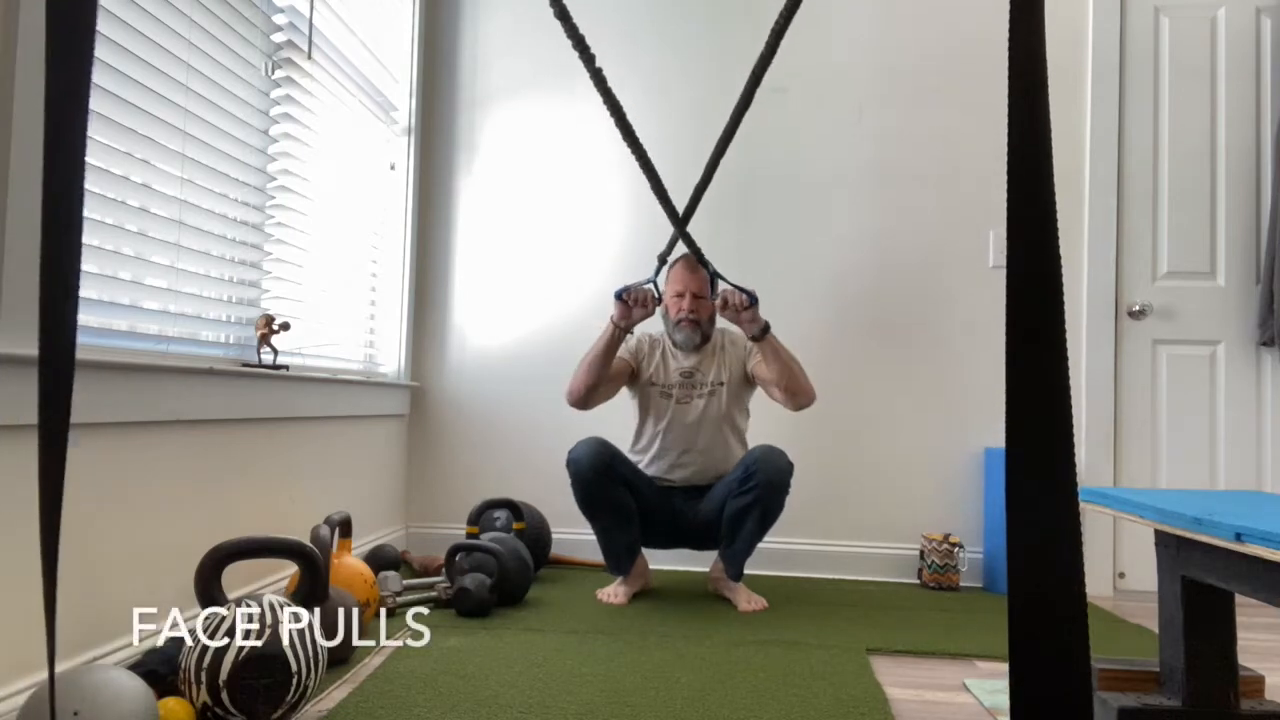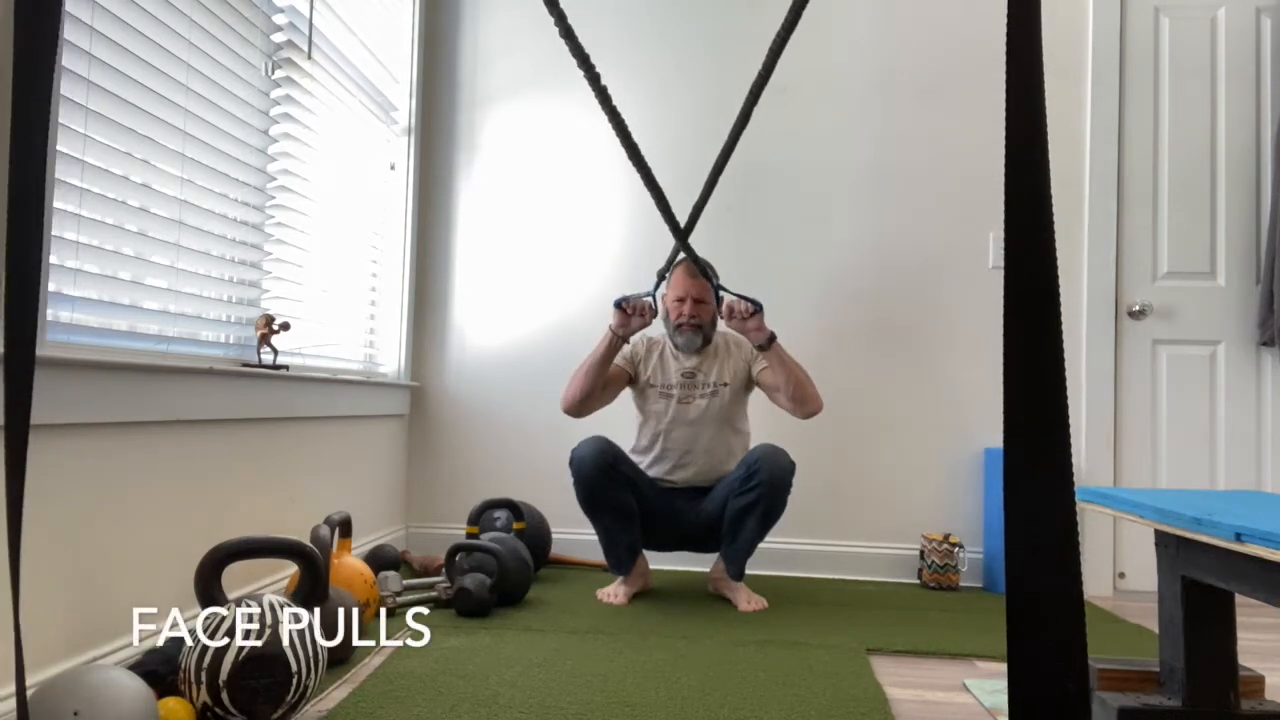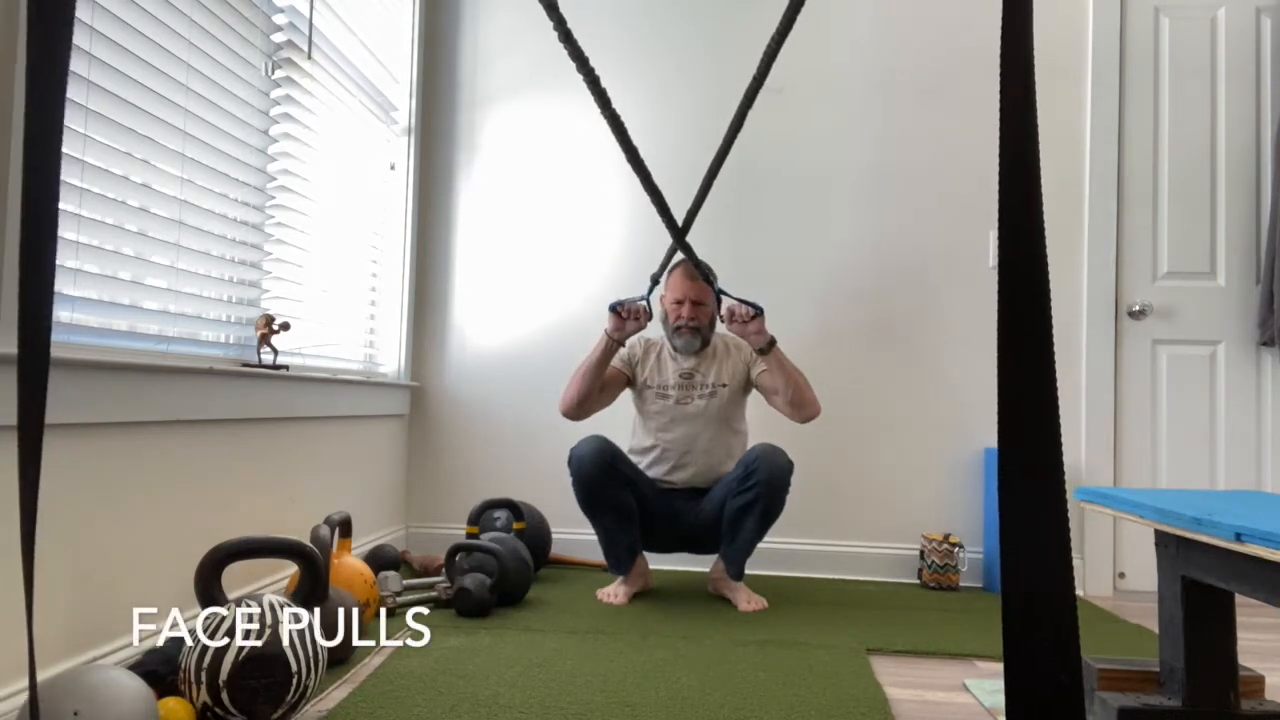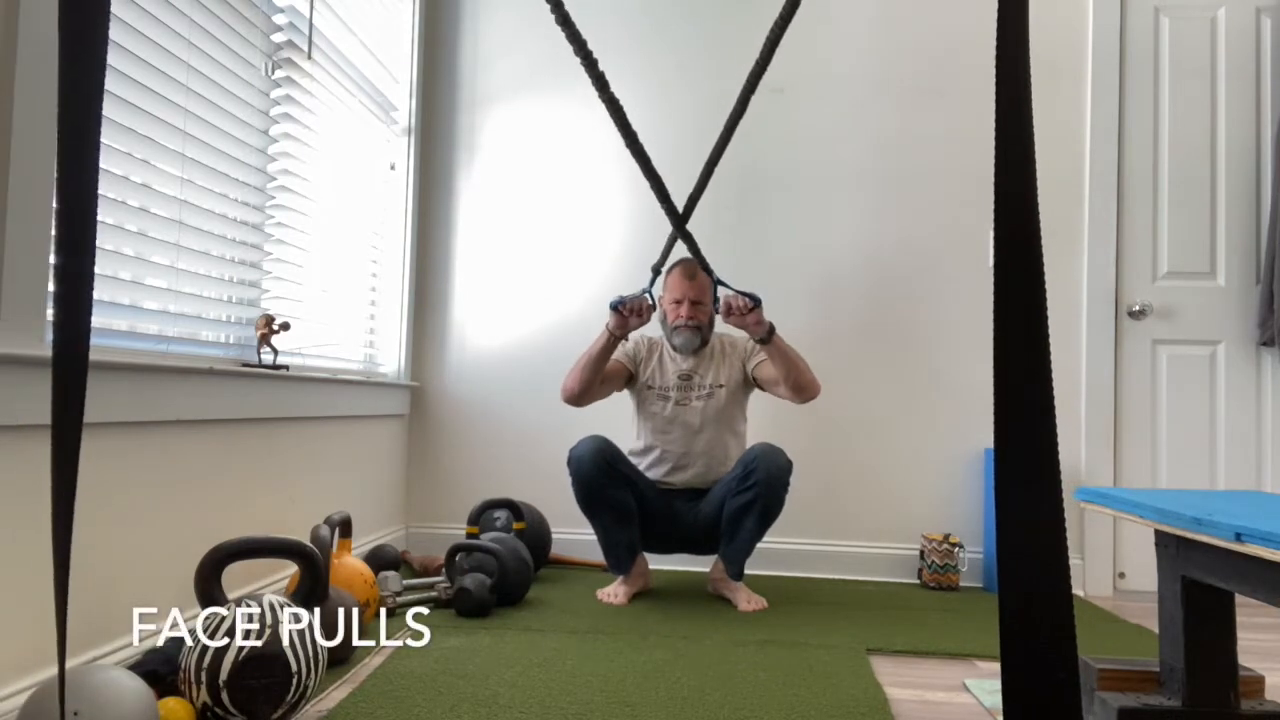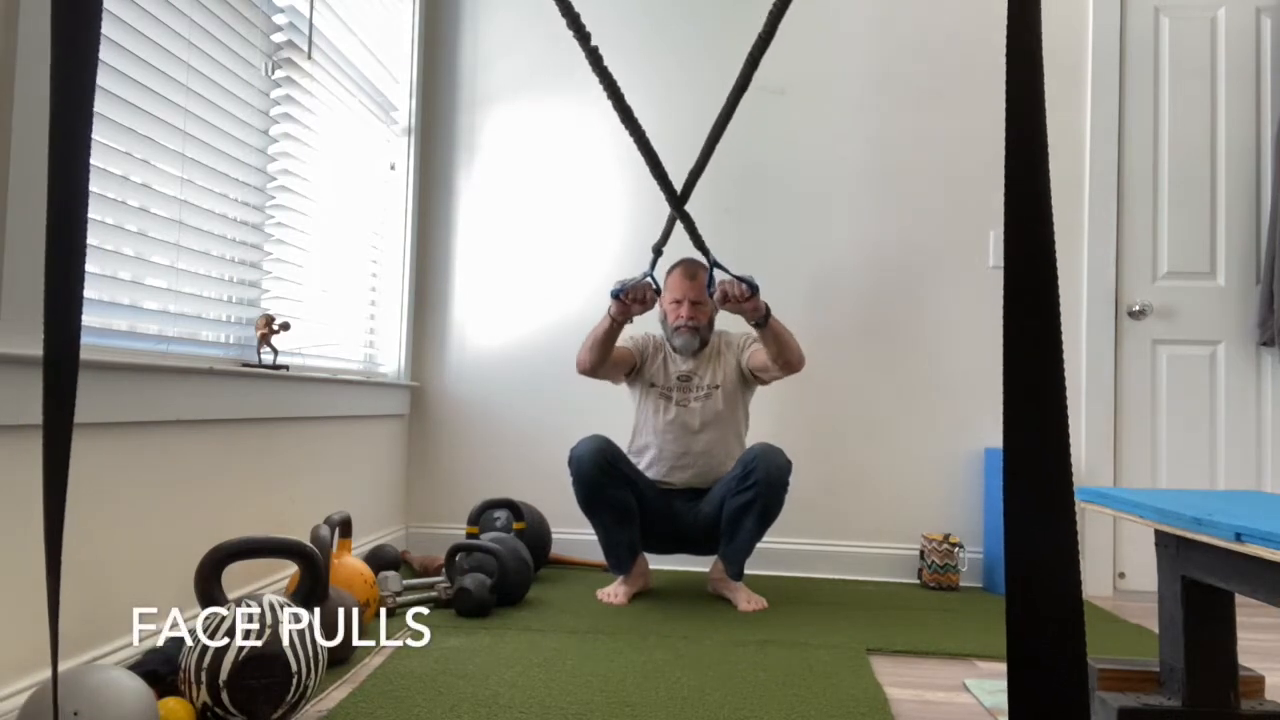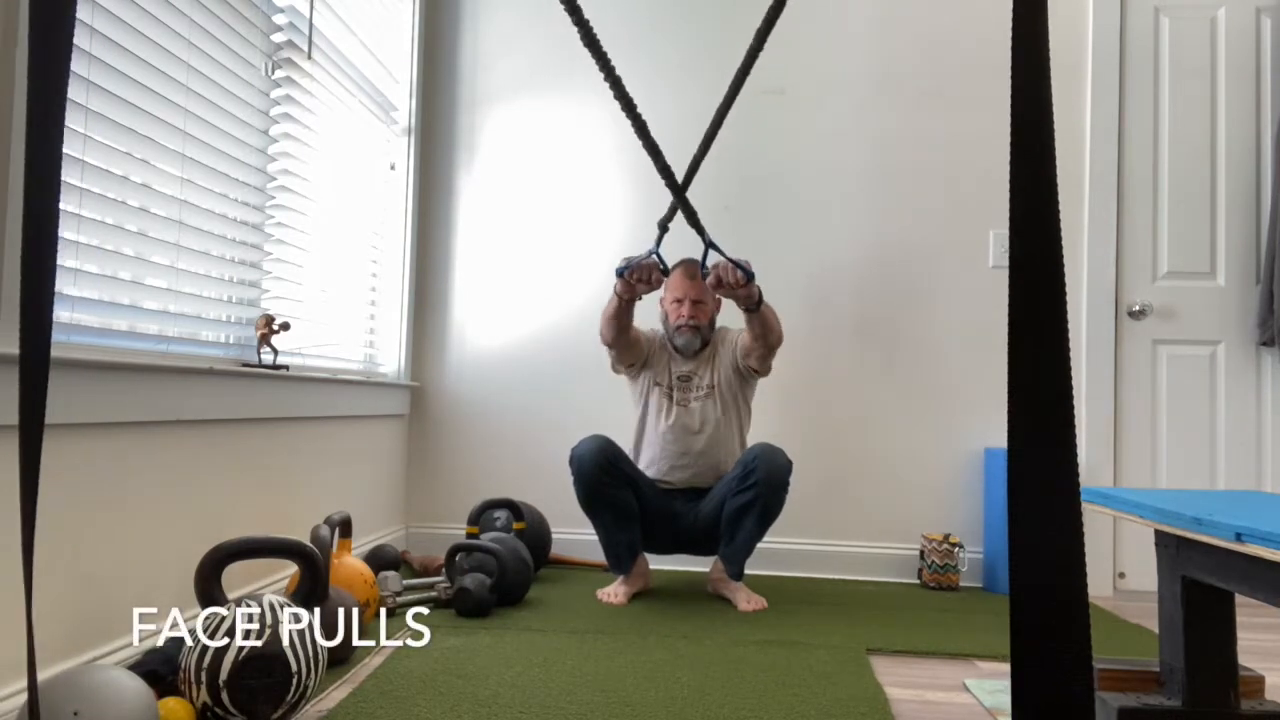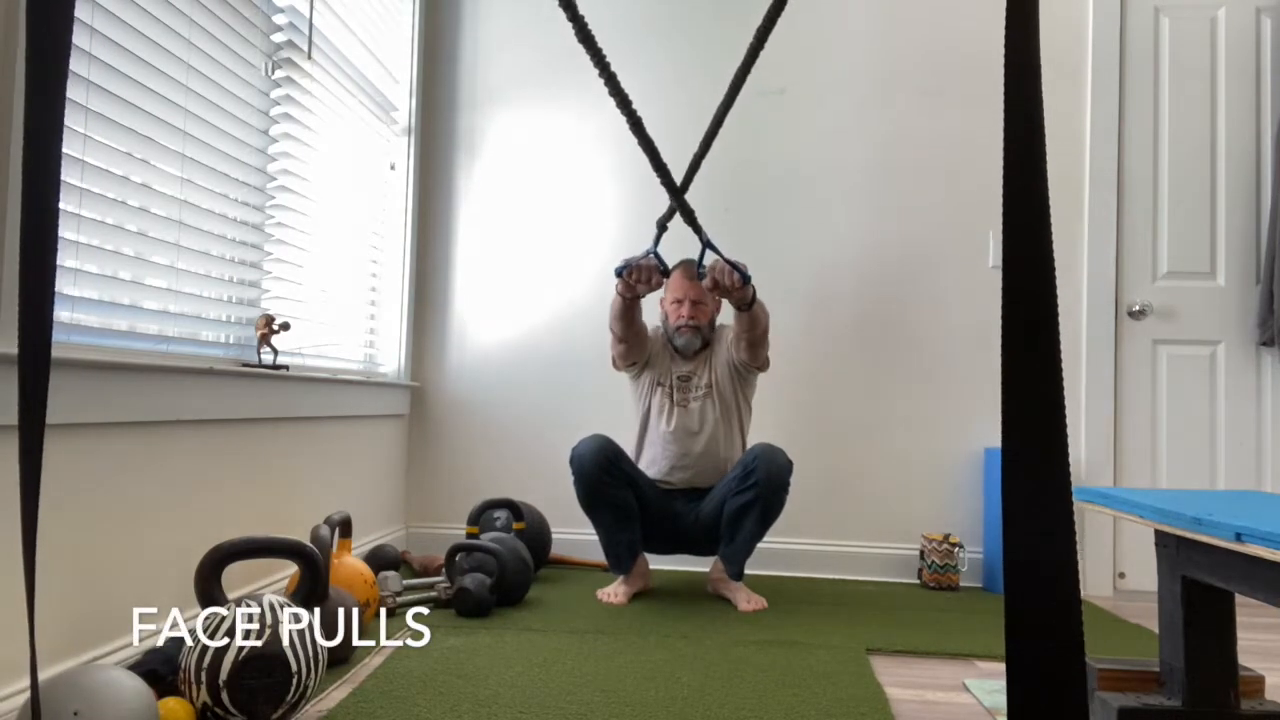
dt=0.3s
person 1, frame 1
left shoulder: (740, 349)
right shoulder: (641, 349)
left elbow: (800, 397)
right elbow: (579, 397)
left wrist: (757, 328)
right wrist: (618, 324)
left hip: (716, 505)
right hip: (650, 502)
left knee: (772, 463)
right knee: (587, 455)
left ankle: (728, 573)
right ankle: (630, 571)
person 1, frame 2
left shoulder: (742, 352)
right shoulder: (640, 352)
left elbow: (808, 406)
right elbow: (573, 404)
left wrist: (762, 338)
right wrist: (617, 334)
left hip: (716, 507)
right hip: (652, 505)
left knee: (774, 462)
right knee: (590, 455)
left ankle: (728, 574)
right ankle: (631, 571)
person 1, frame 3
left shoulder: (741, 354)
right shoulder: (639, 353)
left elbow: (805, 410)
right elbow: (572, 408)
left wrist: (762, 342)
right wrist: (612, 338)
left hip: (716, 509)
right hip: (651, 506)
left knee: (771, 461)
right knee: (588, 454)
left ankle: (728, 573)
right ankle: (630, 571)
person 1, frame 4
left shoulder: (739, 352)
right shoulder: (639, 352)
left elbow: (805, 390)
right elbow: (573, 393)
left wrist: (762, 330)
right wrist: (613, 331)
left hip: (715, 509)
right hip: (651, 507)
left knee: (770, 460)
right knee: (588, 453)
left ankle: (727, 574)
right ankle: (630, 571)
person 1, frame 5
left shoulder: (737, 350)
right shoulder: (643, 350)
left elbow: (791, 363)
right elbow: (588, 364)
left wrist: (758, 314)
right wrist: (617, 315)
left hip: (715, 511)
right hip: (651, 507)
left knee: (770, 460)
right knee: (589, 453)
left ankle: (728, 573)
right ankle: (630, 570)
person 1, frame 6
left shoulder: (735, 350)
right shoulder: (644, 351)
left elbow: (769, 339)
right elbow: (612, 334)
left wrist: (751, 298)
right wrist: (624, 293)
left hip: (715, 510)
right hip: (651, 507)
left knee: (769, 460)
right knee: (590, 452)
left ankle: (727, 573)
right ankle: (630, 570)
person 1, frame 7
left shoulder: (735, 351)
right shoulder: (645, 351)
left elbow: (755, 330)
right elbow: (622, 328)
left wrist: (744, 297)
right wrist: (627, 293)
left hip: (716, 511)
right hip: (652, 508)
left knee: (770, 461)
right knee: (590, 452)
left ankle: (727, 573)
right ankle: (630, 570)
